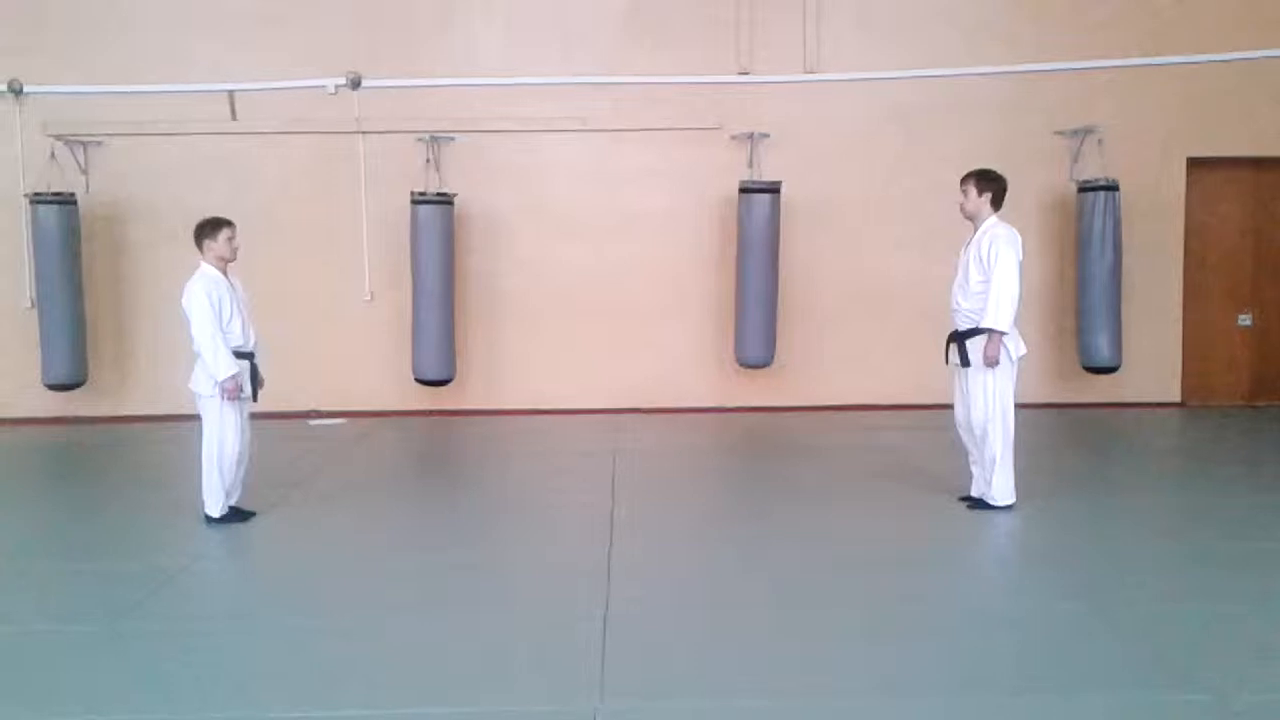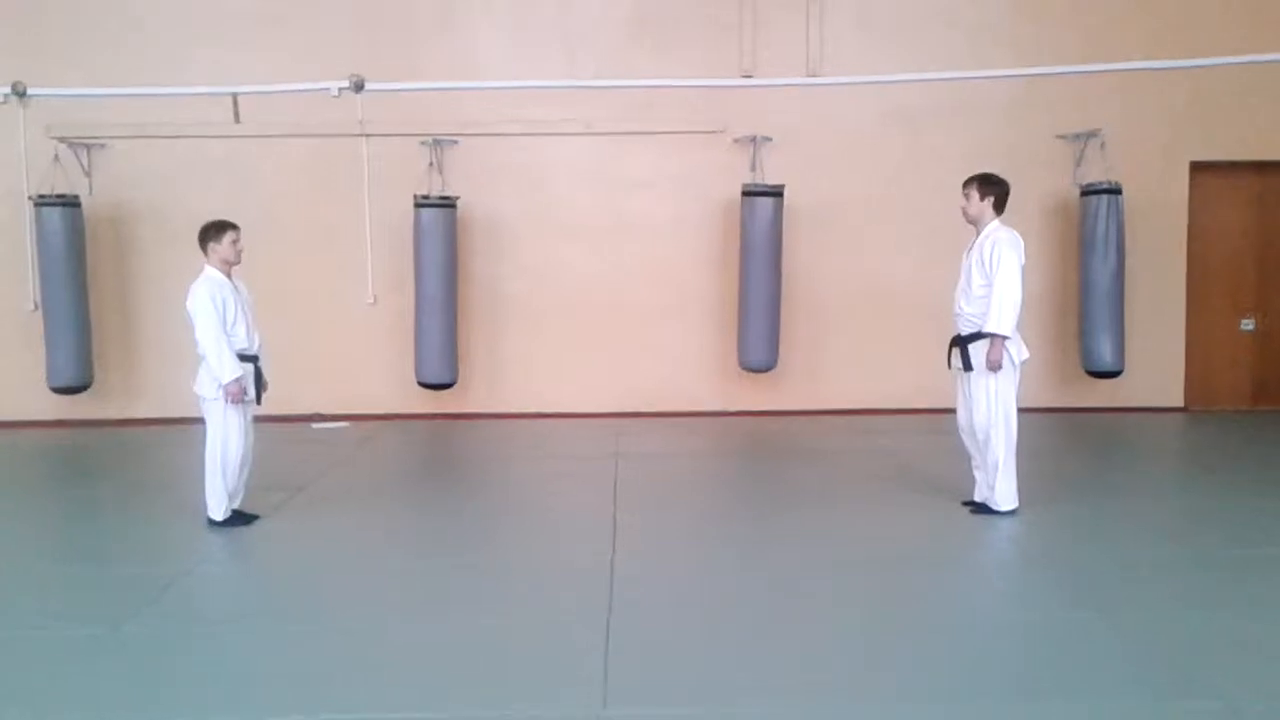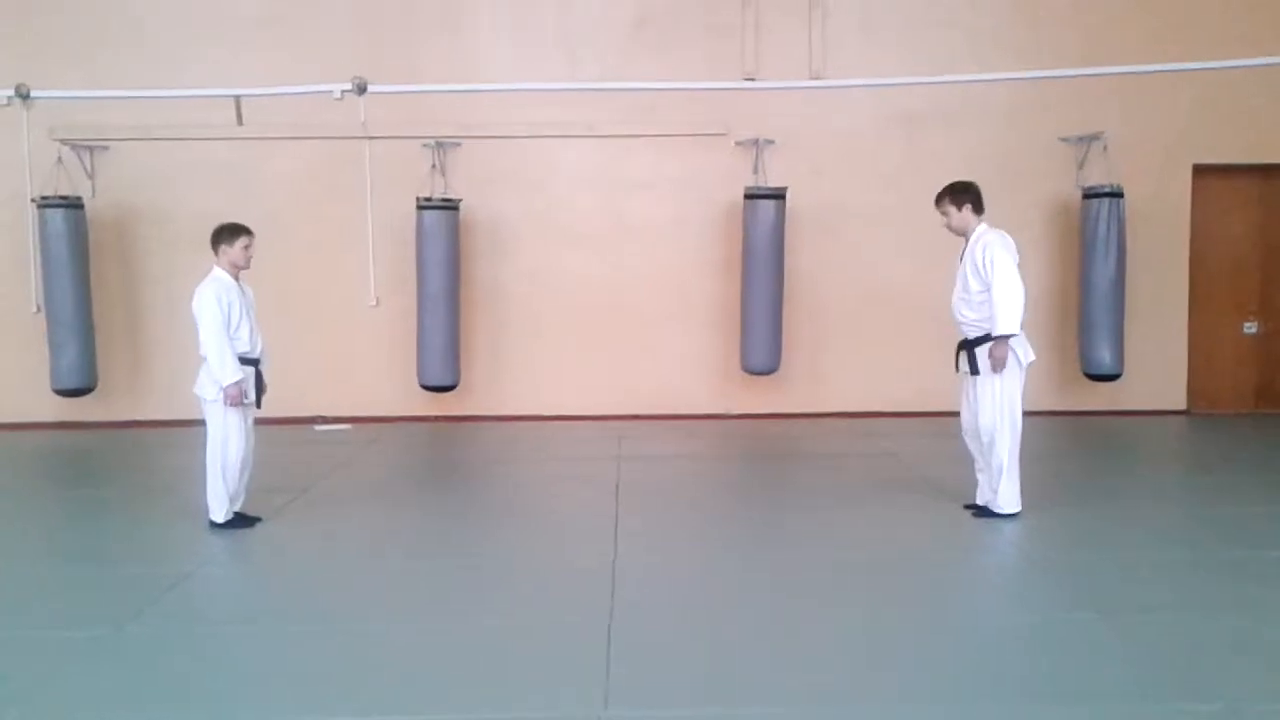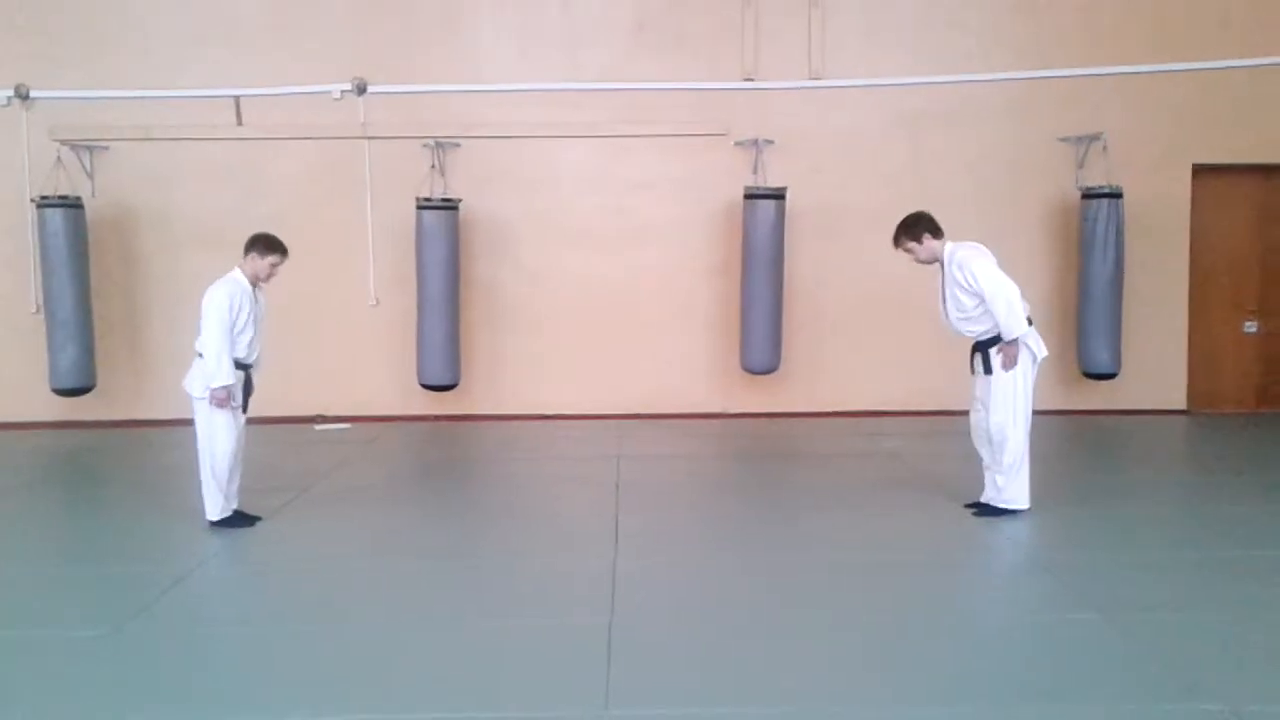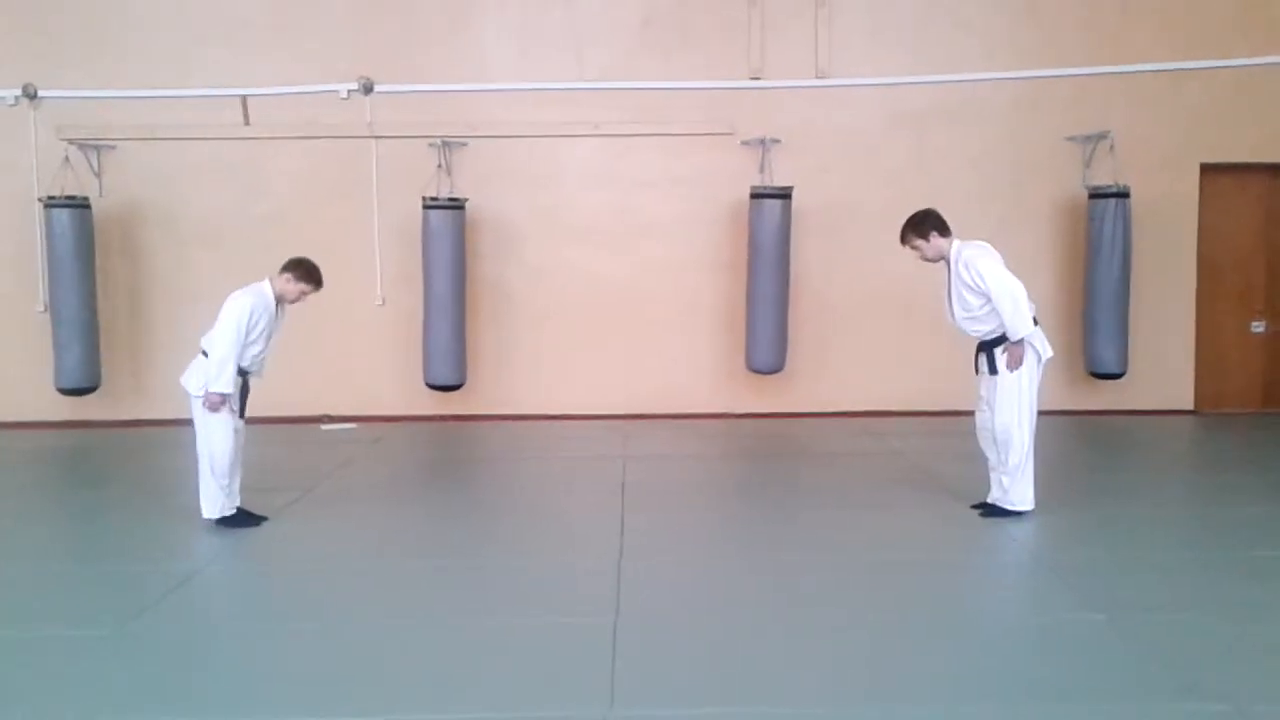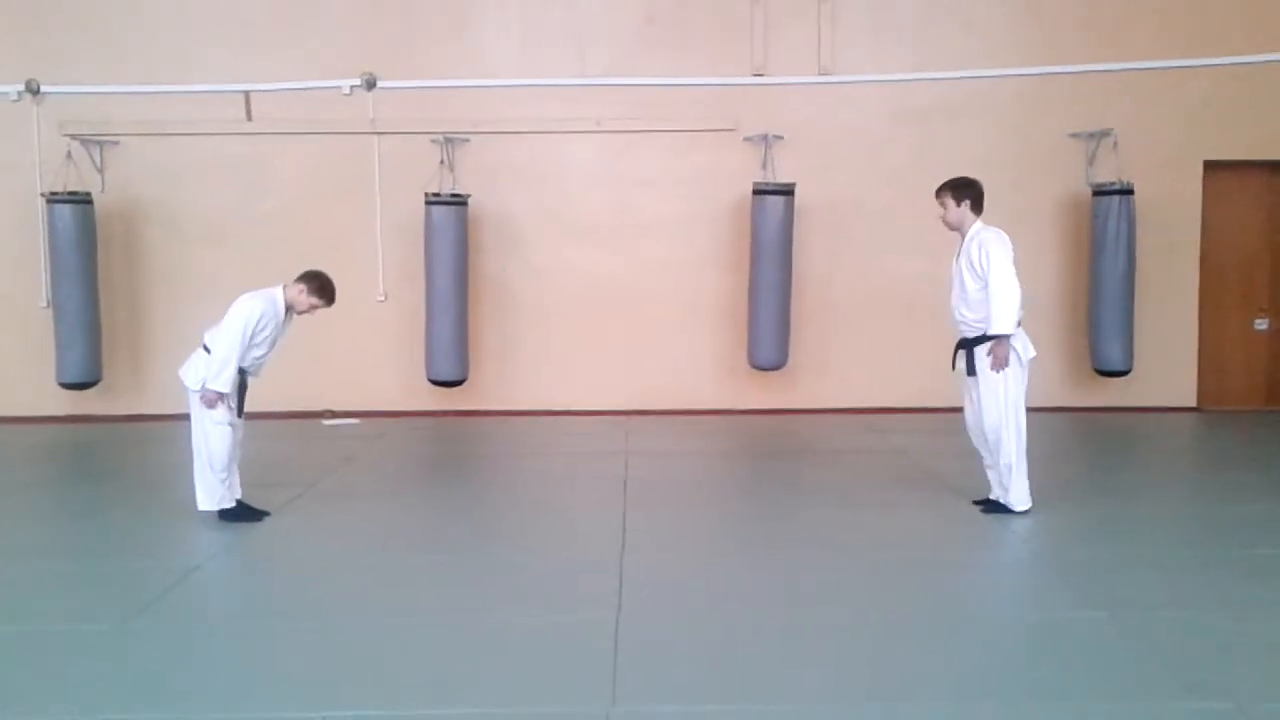
dt=0.4s
person 1, frame 1
left shoulder: (1000, 236)
right shoulder: (978, 238)
left elbow: (1005, 290)
left wrist: (994, 338)
left hip: (988, 342)
right hip: (968, 341)
left knee: (990, 418)
right knee: (968, 418)
left ankle: (999, 494)
right ankle: (983, 487)
person 1, frame 2
left shoulder: (1003, 240)
right shoulder: (980, 242)
left elbow: (1007, 295)
left wrist: (997, 342)
left hip: (990, 347)
right hip: (970, 346)
left knee: (992, 423)
right knee: (971, 423)
left ankle: (1001, 498)
right ankle: (986, 492)
person 1, frame 3
left shoulder: (993, 242)
right shoulder: (973, 247)
left elbow: (1010, 293)
left wrist: (1002, 341)
left hip: (996, 349)
right hip: (976, 349)
left knee: (996, 426)
right knee: (974, 425)
left ankle: (1004, 502)
right ankle: (989, 495)
person 1, frame 4
left shoulder: (966, 257)
right shoulder: (950, 264)
left elbow: (1005, 295)
left wrist: (1011, 342)
right wrist: (990, 347)
left hip: (1010, 347)
right hip: (989, 349)
left knee: (1005, 424)
right knee: (983, 423)
left ankle: (1010, 498)
right ankle: (994, 493)
person 1, frame 5
left shoulder: (973, 257)
right shoulder: (956, 263)
left elbow: (1012, 294)
left wrist: (1017, 342)
right wrist: (999, 347)
left hip: (1015, 348)
right hip: (994, 350)
left knee: (1010, 425)
right knee: (989, 424)
left ankle: (1015, 500)
right ankle: (1001, 494)
person 1, frame 6
left shoulder: (990, 241)
right shoulder: (969, 245)
left elbow: (1005, 291)
left wrist: (1002, 340)
left hip: (996, 347)
right hip: (975, 348)
left knee: (1000, 424)
right knee: (979, 423)
left ankle: (1015, 499)
right ankle: (1002, 492)
person 2, frame 1
left shoulder: (230, 282)
right shoulder: (201, 286)
right elbow: (208, 337)
left wrist: (252, 369)
right wrist: (227, 375)
left hip: (239, 371)
right hip: (219, 377)
left knee: (238, 442)
right knee: (223, 443)
left ankle: (228, 502)
right ankle: (216, 509)
person 2, frame 2
left shoulder: (236, 286)
right shoulder: (205, 289)
right elbow: (212, 340)
left wrist: (256, 372)
right wrist: (231, 378)
left hip: (243, 374)
right hip: (223, 380)
left knee: (241, 446)
right knee: (226, 447)
left ankle: (231, 505)
right ankle: (219, 512)
person 2, frame 3
left shoulder: (242, 289)
right shoulder: (211, 290)
right elbow: (215, 342)
left wrist: (256, 375)
right wrist: (231, 381)
left hip: (244, 377)
right hip: (225, 382)
left knee: (242, 448)
right knee: (227, 449)
left ankle: (232, 508)
right ankle: (220, 514)
person 2, frame 4
left shoulder: (254, 293)
right shoulder: (224, 292)
right elbow: (215, 342)
left wrist: (246, 378)
right wrist: (220, 385)
left hip: (236, 378)
right hip: (216, 381)
left knee: (233, 446)
right knee: (219, 447)
left ankle: (228, 506)
right ankle: (218, 512)
person 2, frame 5
left shoulder: (276, 307)
right shoulder: (247, 301)
right elbow: (225, 347)
left wrist: (239, 384)
right wrist: (217, 390)
left hip: (233, 380)
right hip: (212, 380)
left knee: (232, 444)
right knee: (219, 446)
left ankle: (230, 505)
right ankle: (220, 511)
person 2, frame 6
left shoulder: (285, 311)
right shoulder: (258, 305)
right elbow: (228, 346)
left wrist: (225, 386)
right wrist: (214, 387)
left hip: (231, 375)
right hip: (209, 374)
left knee: (231, 439)
right knee: (217, 440)
left ankle: (231, 498)
right ankle: (222, 504)
